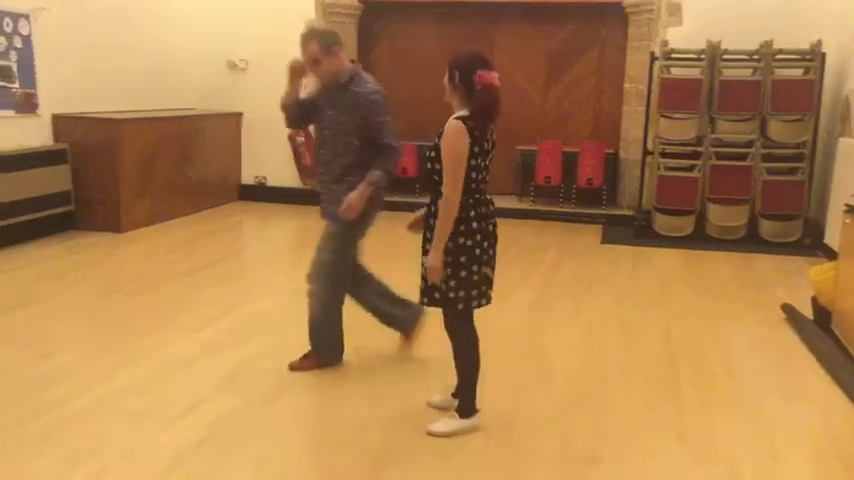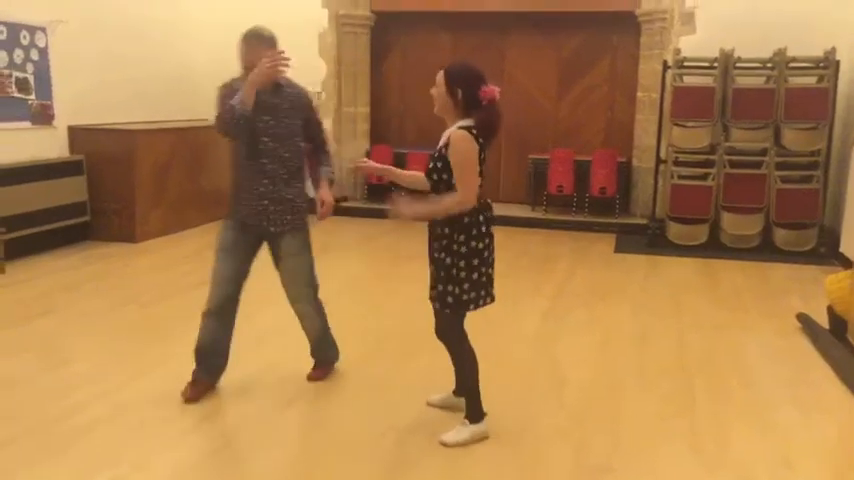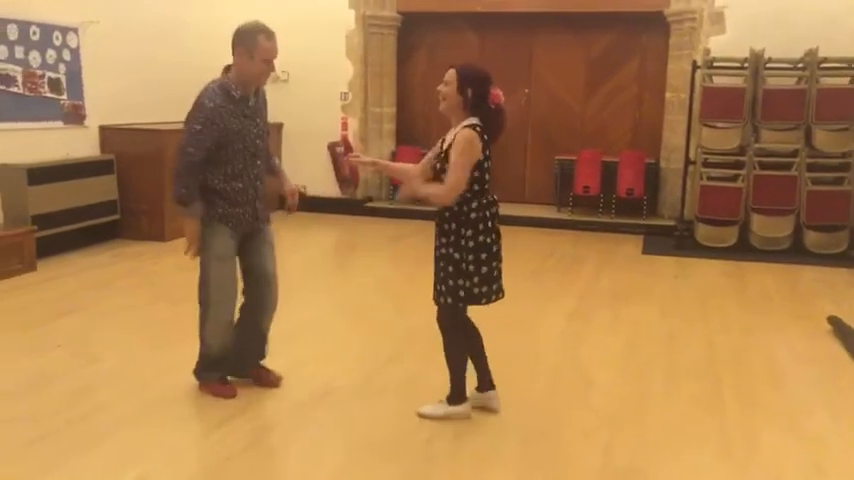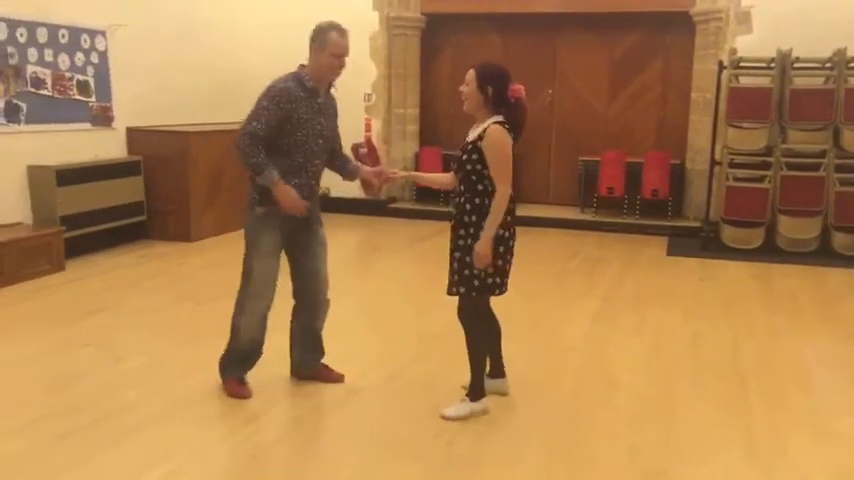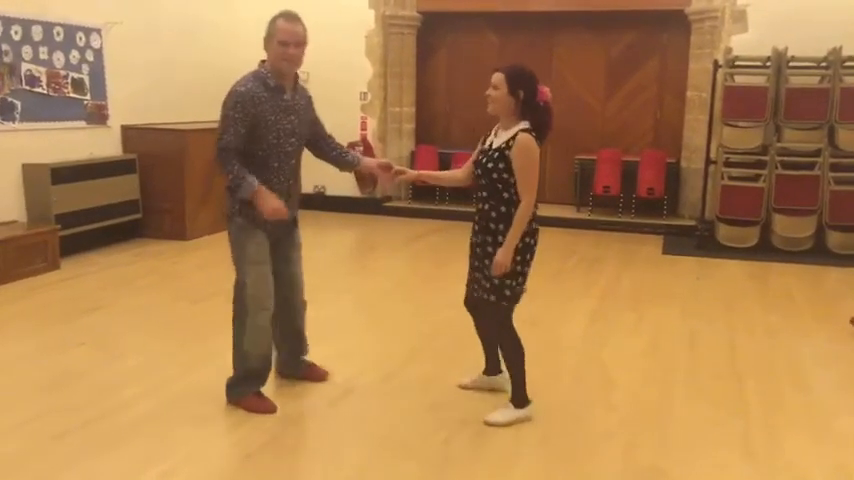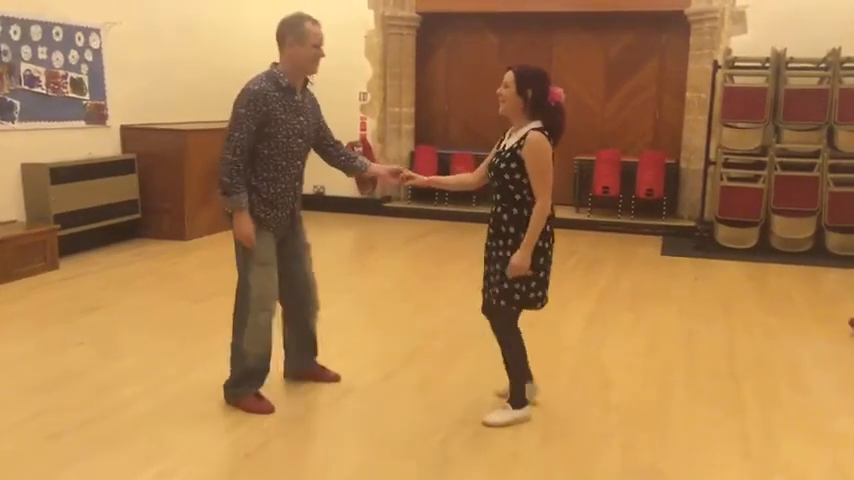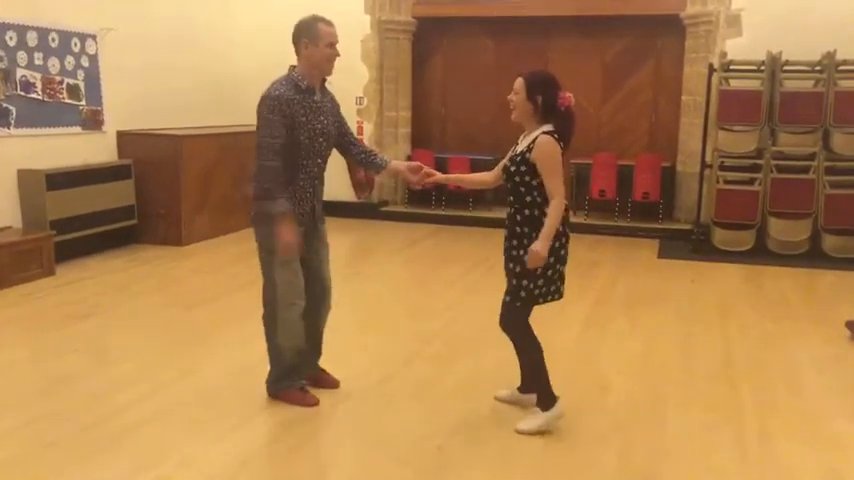
dt=0.7s
person 1, frame 1
left shoulder: (367, 94)
right shoulder: (327, 89)
left elbow: (389, 152)
right elbow: (295, 121)
left wrist: (363, 191)
right wrist: (293, 83)
left hip: (352, 200)
right hip: (334, 197)
left knee: (324, 276)
right knee: (346, 272)
left ankle: (325, 350)
right ankle: (405, 316)
person 1, frame 2
left shoulder: (296, 96)
right shoulder: (232, 91)
left elbow: (317, 147)
right elbow: (230, 127)
left wrist: (324, 185)
right wrist: (254, 81)
left hip: (287, 210)
right hip: (242, 213)
left knee: (303, 291)
right knee: (221, 294)
left ankle: (326, 356)
right ankle: (206, 372)
person 1, frame 3
left shoulder: (258, 95)
right shoulder: (212, 103)
right elbow: (188, 165)
left wrist: (282, 177)
right wrist: (192, 219)
left hip: (256, 211)
right hip: (219, 215)
left knee: (265, 289)
right knee: (220, 298)
left ankle: (246, 361)
right ankle: (211, 371)
person 1, frame 4
left shoulder: (329, 102)
right shoulder: (283, 91)
left elbow: (332, 154)
right elbow: (248, 142)
left wrist: (362, 172)
right wrist: (278, 186)
left hip: (307, 212)
right hip: (270, 209)
left knee: (315, 291)
right knee: (258, 292)
left ankle: (306, 361)
right ankle: (233, 369)
person 1, frame 5
left shoulder: (301, 96)
right shoulder: (245, 94)
left elbow: (320, 142)
right elbow: (226, 156)
left wrist: (364, 163)
right wrist: (259, 194)
left hip: (286, 214)
right hip: (249, 215)
left knee: (291, 292)
right knee: (256, 300)
left ankle: (291, 360)
right ankle: (244, 385)
person 1, frame 6
left shoulder: (308, 99)
right shoulder: (258, 93)
left elbow: (329, 148)
right elbow: (233, 156)
left wrist: (374, 169)
right wrist: (239, 214)
left hip: (289, 215)
right hip: (258, 216)
left knee: (303, 291)
right knee: (257, 299)
left ankle: (301, 362)
right ankle: (242, 385)
person 1, frame 7
left shoulder: (326, 99)
right shoulder: (279, 97)
left elbow: (350, 146)
right elbow: (270, 163)
left wrist: (395, 166)
right wrist: (281, 220)
left hip: (311, 213)
right hip: (279, 215)
left knee: (320, 292)
right knee: (287, 299)
left ankle: (307, 364)
right ankle: (284, 380)
person 2, frame 1
left shoulder: (456, 128)
right shoulder: (478, 124)
left elbow: (452, 195)
left wrist: (436, 250)
right wrist: (427, 214)
left hip: (459, 235)
right hip: (470, 231)
left knee: (457, 322)
right knee: (457, 319)
left ankle: (467, 412)
right ankle: (461, 393)
person 2, frame 2
left shoulder: (462, 138)
right shoulder: (454, 134)
left elbow: (466, 198)
right elbow: (432, 181)
left wrist: (416, 210)
right wrist: (382, 169)
left hip: (464, 240)
right hip: (453, 239)
left knee: (449, 327)
right knee: (448, 321)
left ankle: (476, 418)
right ankle: (463, 392)
person 2, frame 3
left shoulder: (468, 136)
right shoulder: (456, 134)
left elbow: (448, 193)
right elbow: (419, 171)
left wrist: (415, 189)
right wrist: (375, 163)
left hip: (469, 236)
right hip: (459, 233)
left knee: (449, 317)
right knee: (456, 315)
left ankle: (457, 400)
right ankle: (486, 390)
person 2, frame 4
left shoulder: (496, 133)
right shoulder: (477, 130)
left elbow: (503, 191)
right elbow: (457, 180)
left wrist: (486, 239)
right wrist: (411, 176)
left hip: (486, 229)
right hip: (470, 227)
left knee: (470, 310)
right knee: (477, 307)
left ankle: (476, 396)
right ankle: (496, 376)
person 2, frame 5
left shoulder: (524, 140)
right shoulder: (495, 133)
left elbow: (527, 202)
right elbow: (466, 175)
left wrist: (508, 248)
right wrist: (418, 175)
left hip: (509, 237)
right hip: (486, 232)
left knee: (499, 316)
right knee: (476, 303)
left ankle: (521, 403)
right ankle: (493, 373)
person 2, frame 6
left shoulder: (535, 140)
right shoulder: (510, 136)
left elbow: (543, 201)
right elbow: (477, 178)
left wrist: (526, 251)
right wrist: (428, 181)
left hip: (523, 240)
right hip: (503, 236)
left knee: (503, 318)
right knee: (495, 311)
left ankle: (519, 403)
right ankle: (523, 381)
person 2, frame 7
left shoulder: (545, 142)
right shoulder: (526, 139)
left elbow: (557, 201)
right elbow: (494, 178)
left wrist: (544, 242)
right wrist: (445, 178)
left hip: (537, 242)
right hip: (521, 237)
left knee: (512, 319)
right knee: (517, 318)
left ankle: (548, 403)
right ankle: (529, 388)
